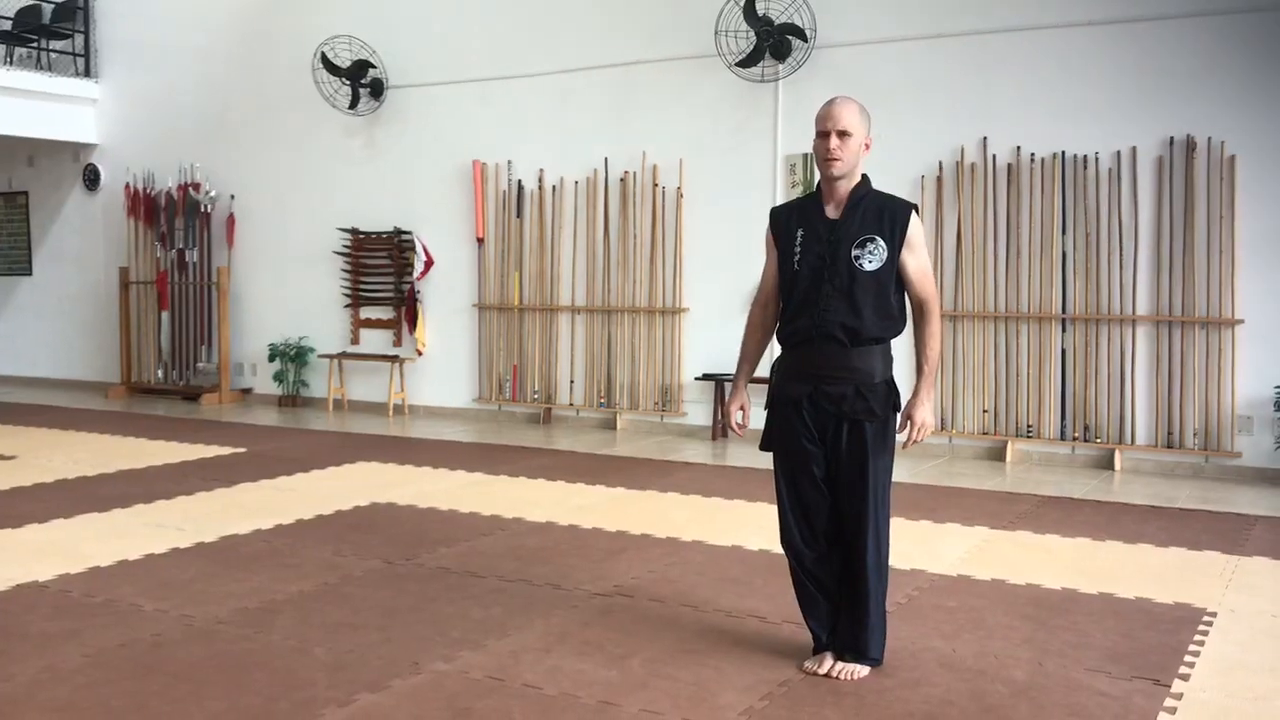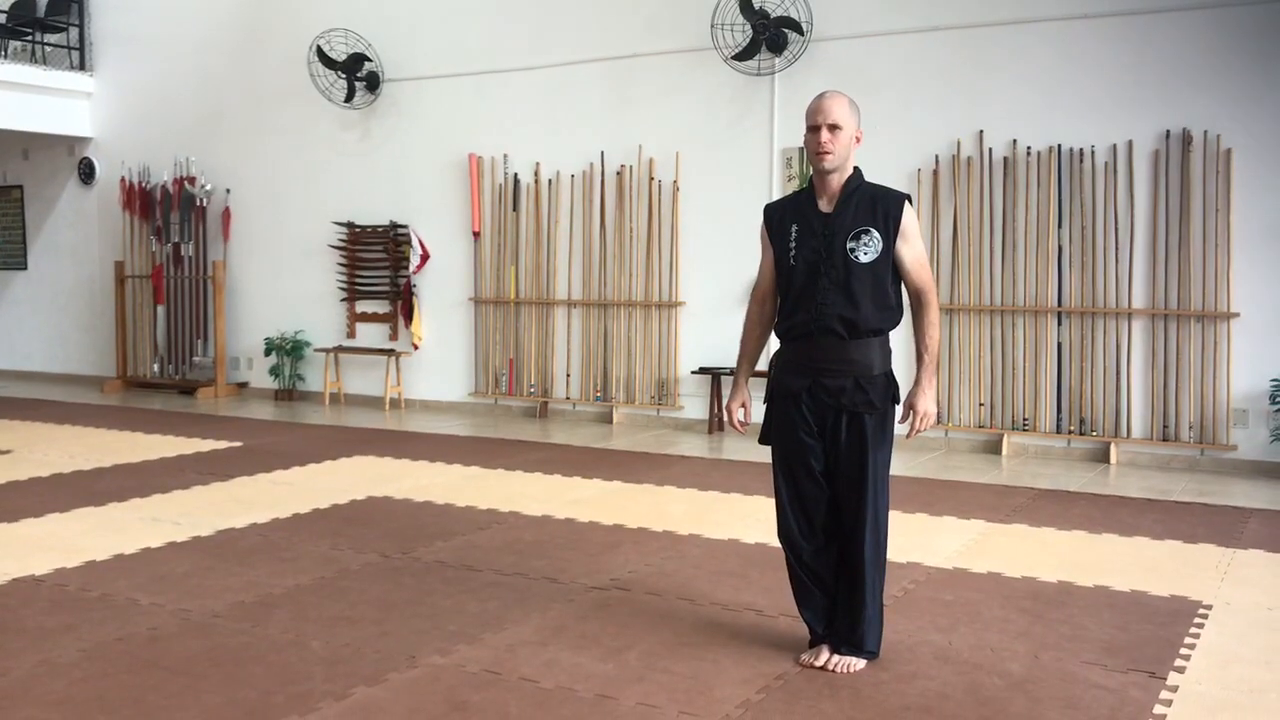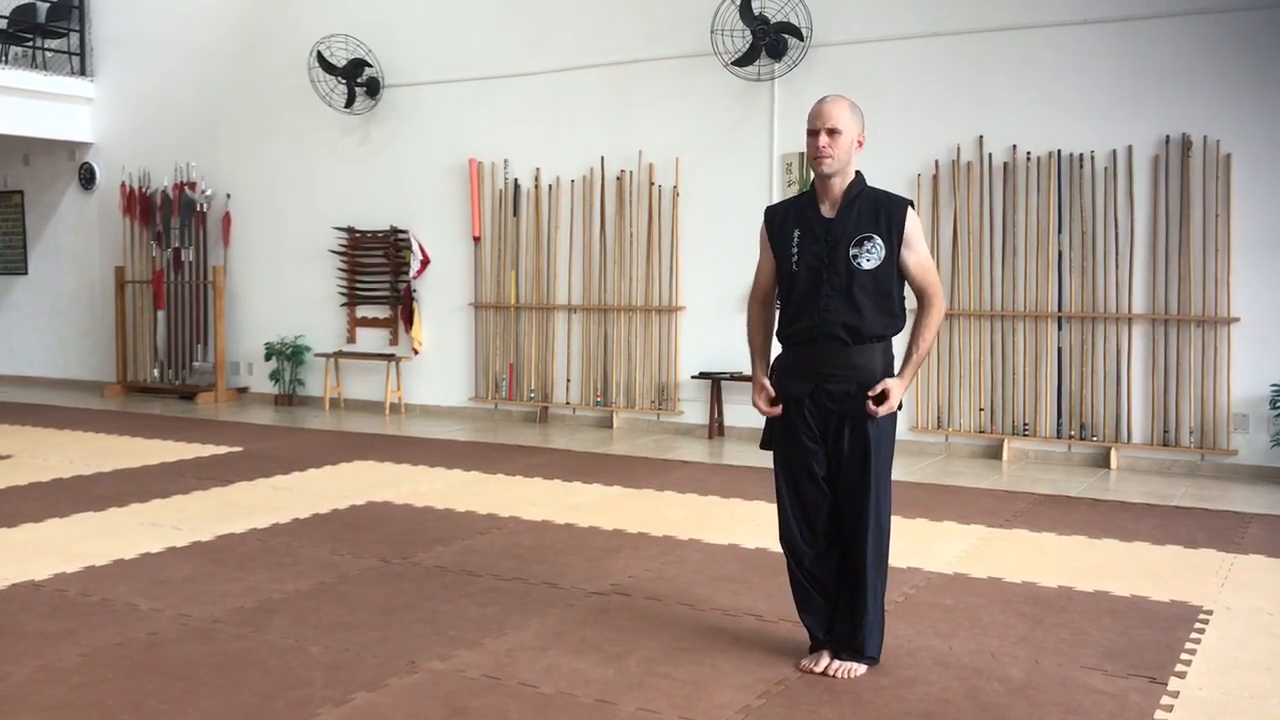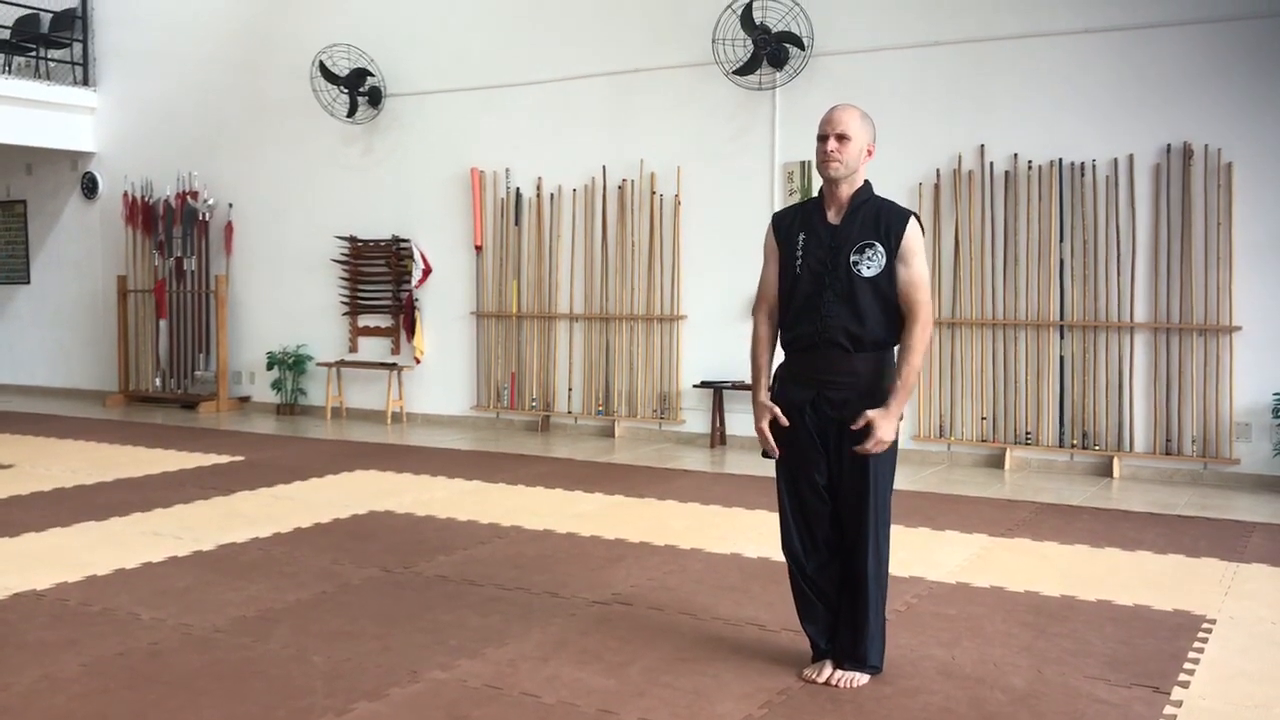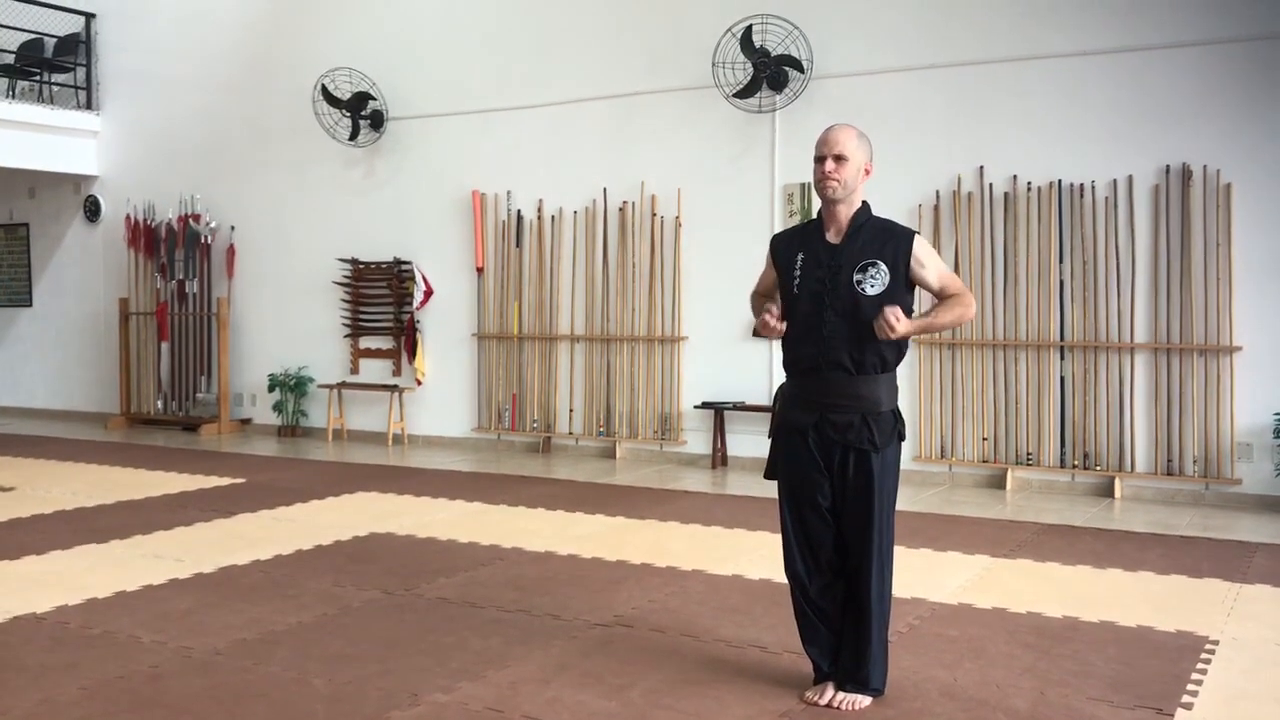
dt=0.7s
person 1, frame 1
left shoulder: (898, 219)
right shoulder: (786, 222)
left elbow: (927, 307)
right elbow: (766, 306)
left wrist: (925, 393)
right wrist: (741, 383)
left hip: (864, 386)
right hip: (796, 385)
left knee: (862, 522)
right knee: (804, 522)
left ankle: (860, 645)
right ankle: (827, 638)
person 1, frame 2
left shoulder: (891, 209)
right shoulder: (779, 217)
left elbow: (924, 297)
right elbow: (763, 303)
left wrist: (926, 381)
right wrist: (741, 381)
left hip: (862, 378)
right hip: (794, 378)
left knee: (860, 515)
right knee: (801, 516)
left ankle: (855, 637)
right ankle: (822, 630)
person 1, frame 3
left shoulder: (894, 215)
right shoulder: (780, 220)
left elbow: (931, 300)
right elbow: (762, 301)
left wrist: (904, 376)
right wrist: (759, 371)
left hip: (864, 386)
right hip: (797, 385)
left knee: (862, 519)
right knee: (804, 521)
left ankle: (858, 643)
right ankle: (822, 637)
person 1, frame 4
left shoulder: (897, 225)
right shoulder: (786, 225)
left elbow: (918, 319)
right elbow: (766, 312)
left wrist: (893, 407)
right wrist: (761, 394)
left hip: (865, 395)
right hip: (798, 394)
left knee: (862, 530)
right knee: (806, 531)
left ankle: (859, 653)
right ankle: (824, 646)
person 1, frame 5
left shoulder: (900, 243)
right shoulder: (787, 245)
left elbow: (962, 301)
right elbow: (763, 294)
left wrist: (909, 327)
right wrist: (765, 319)
left hip: (867, 414)
right hip: (801, 412)
left knee: (865, 550)
right knee: (808, 550)
left ankle: (862, 675)
right ankle: (827, 668)
